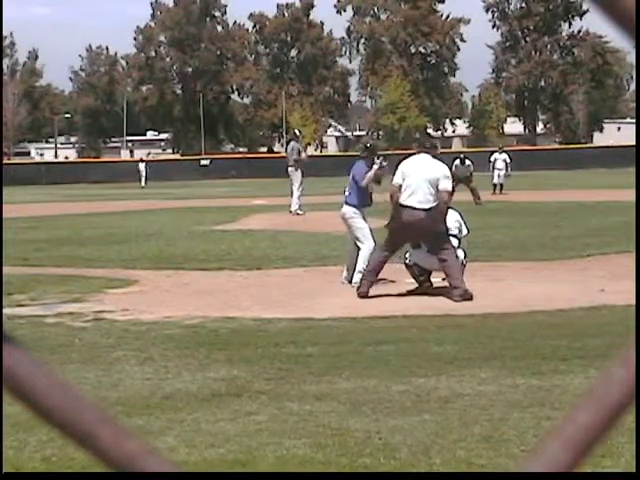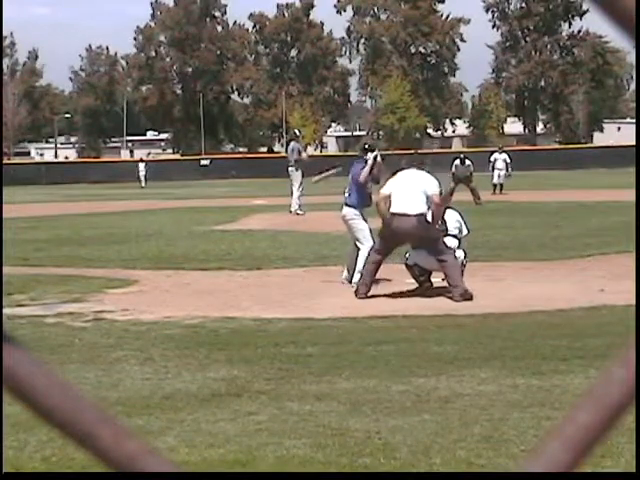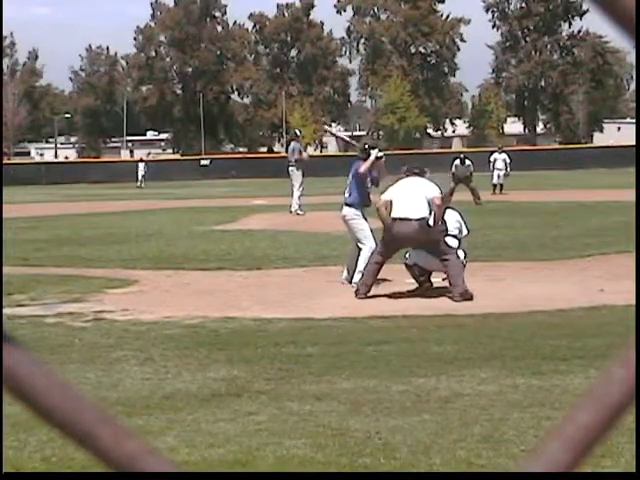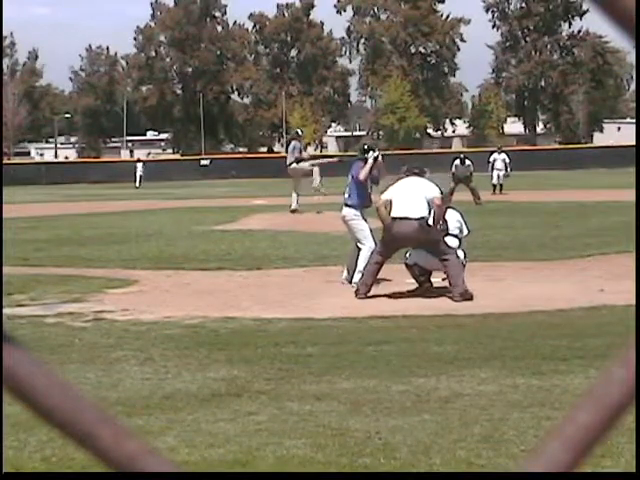
dt=0.4s
person 1, frame 1
left shoulder: (362, 165)
right shoulder: (361, 167)
left elbow: (376, 180)
right elbow: (363, 183)
left wrist: (379, 168)
right wrist: (375, 168)
left hip: (351, 209)
right hip: (354, 210)
left knee: (359, 243)
right knee: (367, 244)
left ankle: (349, 276)
right ankle: (358, 279)
person 1, frame 2
left shoulder: (362, 165)
right shoulder: (358, 166)
left elbow: (374, 178)
right elbow: (361, 179)
left wrist: (377, 162)
right wrist: (370, 162)
left hip: (353, 210)
right hip: (353, 212)
left knee: (360, 243)
right knee: (366, 244)
left ankle: (348, 276)
right ankle: (357, 280)
person 1, frame 3
left shoulder: (364, 166)
right shoulder: (358, 164)
left elbow: (377, 182)
right elbow: (362, 171)
left wrist: (381, 164)
right wrist: (373, 158)
left hip: (353, 211)
right hip: (353, 211)
left knee: (360, 244)
right knee: (369, 245)
left ankle: (348, 276)
right ankle: (358, 279)
person 1, frame 4
left shoulder: (363, 166)
right shoulder: (358, 165)
left elbow: (377, 180)
right elbow: (361, 178)
left wrist: (379, 163)
right wrist: (370, 161)
left hip: (353, 212)
right hip: (353, 212)
left knee: (360, 244)
right knee: (368, 245)
left ankle: (348, 276)
right ankle: (358, 279)
person 2, frame 1
left shoulder: (406, 163)
right shoulder: (441, 168)
left elbow: (394, 192)
right elbow: (445, 199)
left wrist: (397, 213)
right wrist: (440, 219)
left hip: (404, 214)
right hip: (428, 216)
left knee: (385, 250)
right knee: (446, 252)
left ankle: (365, 286)
right ankle: (458, 290)
person 2, frame 2
left shoulder: (396, 177)
right shoulder: (428, 178)
left elbow: (380, 201)
right elbow: (436, 201)
left wrist: (387, 222)
right wrist: (434, 224)
left hip: (395, 223)
right hip: (419, 223)
left knee: (377, 253)
right knee: (445, 253)
left ankle: (362, 289)
right ankle: (459, 291)
person 2, frame 3
left shoulder: (397, 185)
right shoulder: (428, 184)
left elbow: (380, 205)
right elbow: (438, 203)
left wrist: (389, 227)
right wrist: (436, 226)
left hip: (397, 227)
right hip: (420, 227)
left knee: (379, 255)
right knee: (449, 254)
left ankle: (362, 290)
right ankle: (459, 291)
person 2, frame 4
left shoulder: (397, 184)
right shoulder: (428, 184)
left elbow: (380, 205)
right elbow: (438, 203)
left wrist: (389, 227)
right wrist: (435, 226)
left hip: (396, 227)
right hip: (419, 226)
left knee: (378, 255)
right knee: (448, 254)
left ankle: (362, 290)
right ankle: (459, 292)
